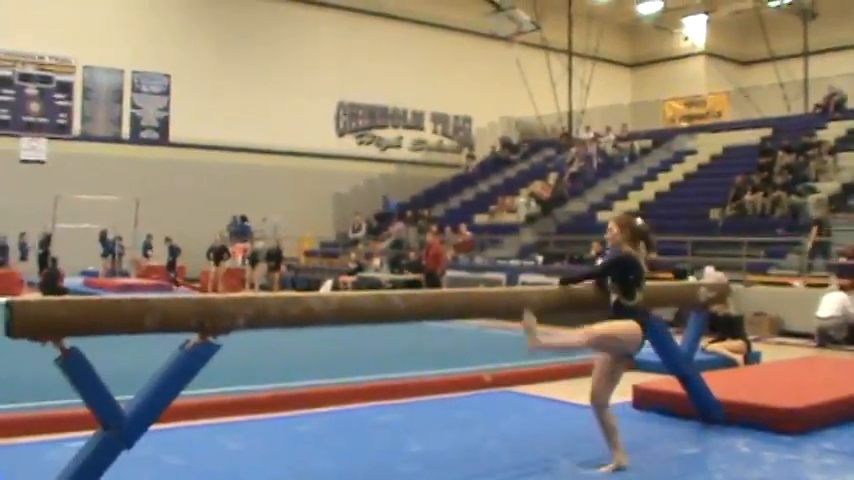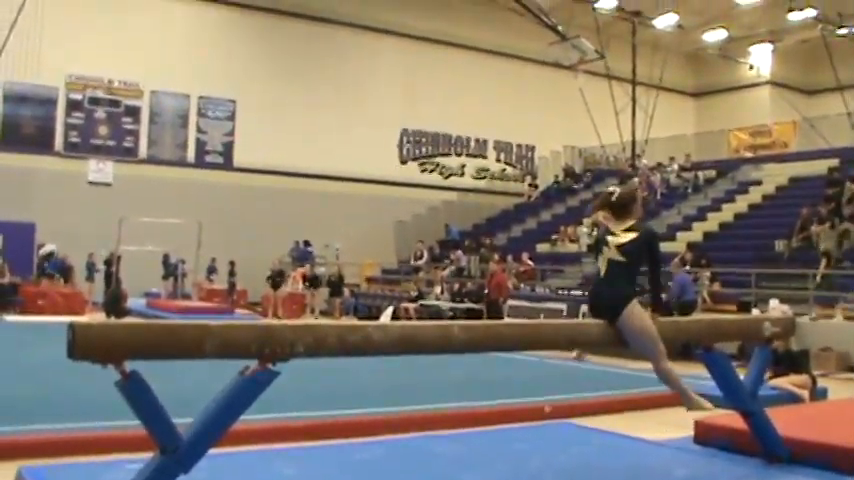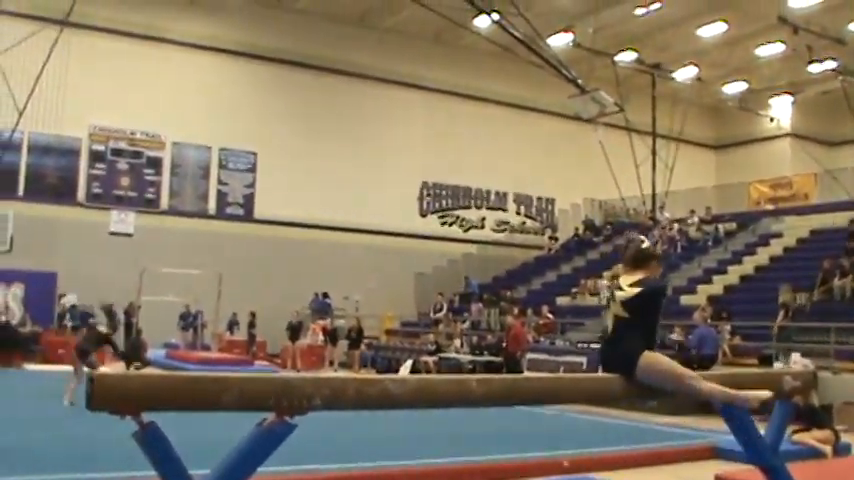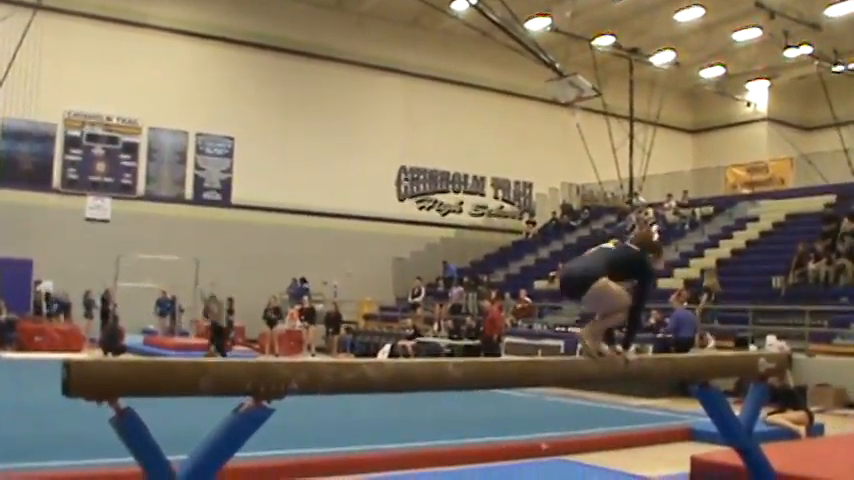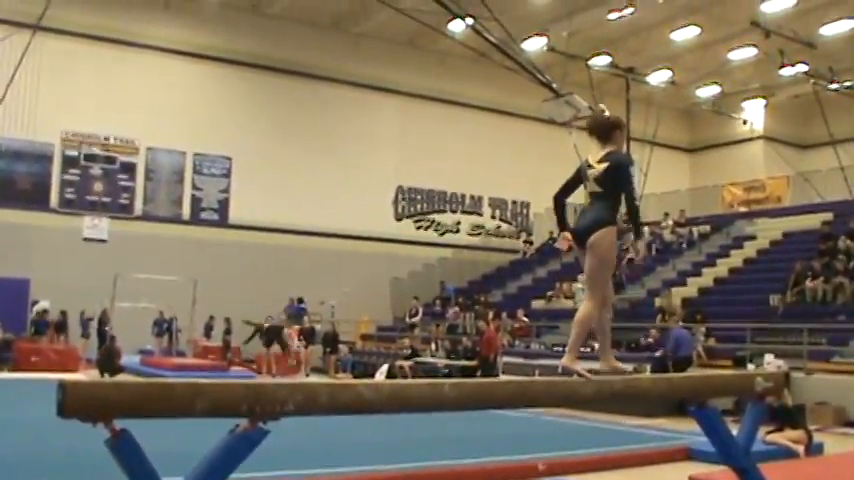
dt=1s
person 1, frame 1
left shoulder: (625, 258)
right shoulder: (624, 260)
left elbow: (593, 274)
left wrist: (561, 282)
left hip: (631, 329)
right hip: (618, 329)
left knee: (589, 333)
right knee: (599, 399)
left ankle: (540, 342)
right ankle: (619, 456)
person 1, frame 2
left shoulder: (603, 233)
right shoulder: (649, 236)
right elbow: (655, 275)
right wrist: (656, 307)
left hip: (597, 298)
right hip: (621, 301)
right knee: (659, 358)
right ankle: (690, 399)
person 1, frame 3
left shoulder: (619, 284)
right shoulder: (655, 287)
right elbow: (650, 328)
right wrist: (649, 358)
left hip: (610, 358)
right hip: (631, 356)
right knee: (691, 381)
person 1, frame 4
right shoulder: (645, 266)
left elbow: (608, 306)
right elbow: (637, 310)
right wrist: (626, 348)
left hip: (568, 278)
right hip: (587, 279)
right knee: (630, 305)
left ankle: (596, 339)
right ankle: (589, 333)
person 1, frame 5
left shoulder: (587, 164)
right shoulder: (620, 160)
left elbow: (559, 196)
right elbow: (630, 200)
left wrist: (564, 229)
right wrist: (637, 237)
left hip: (582, 227)
right hip: (601, 228)
left knee: (604, 296)
right knee: (594, 298)
left ankle: (607, 357)
right ankle: (570, 356)
